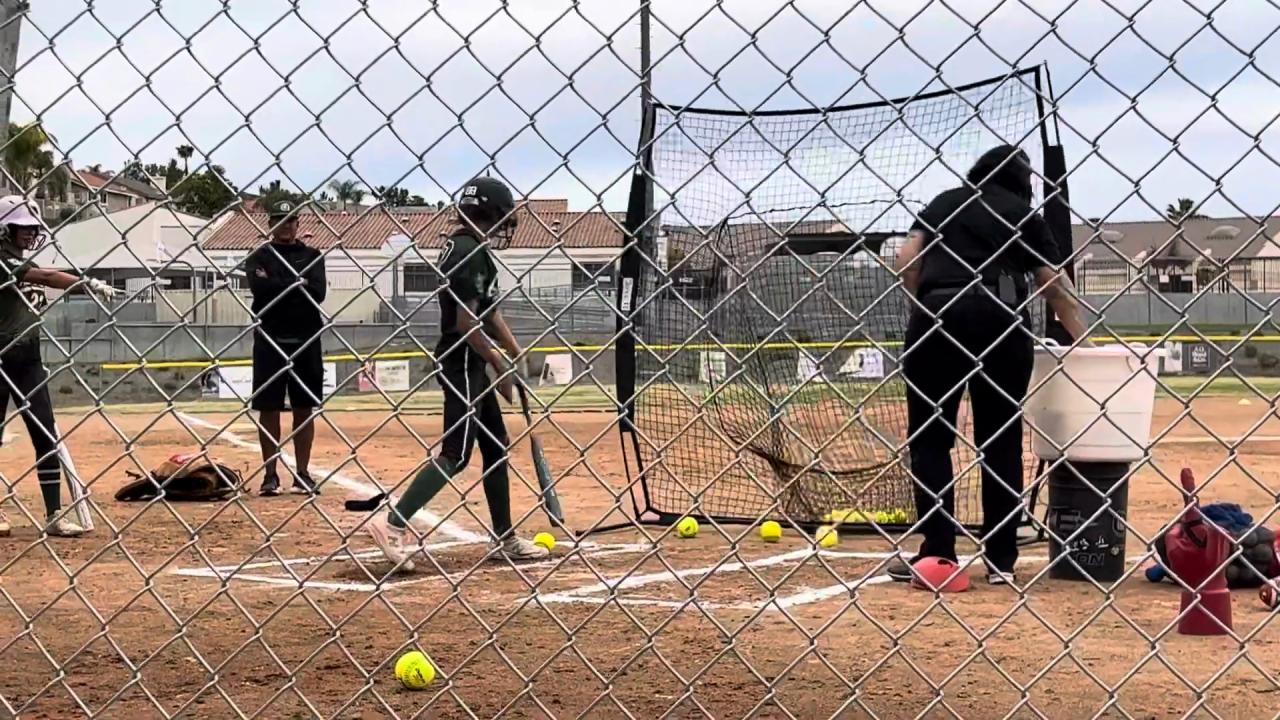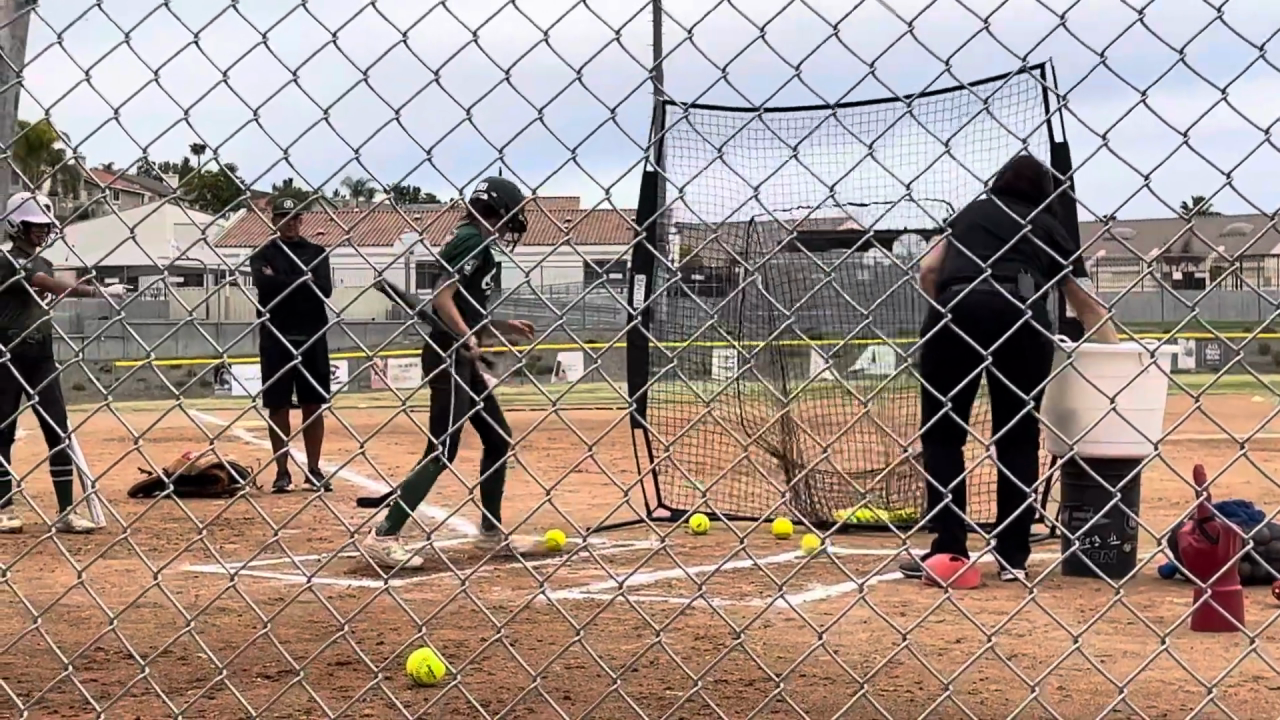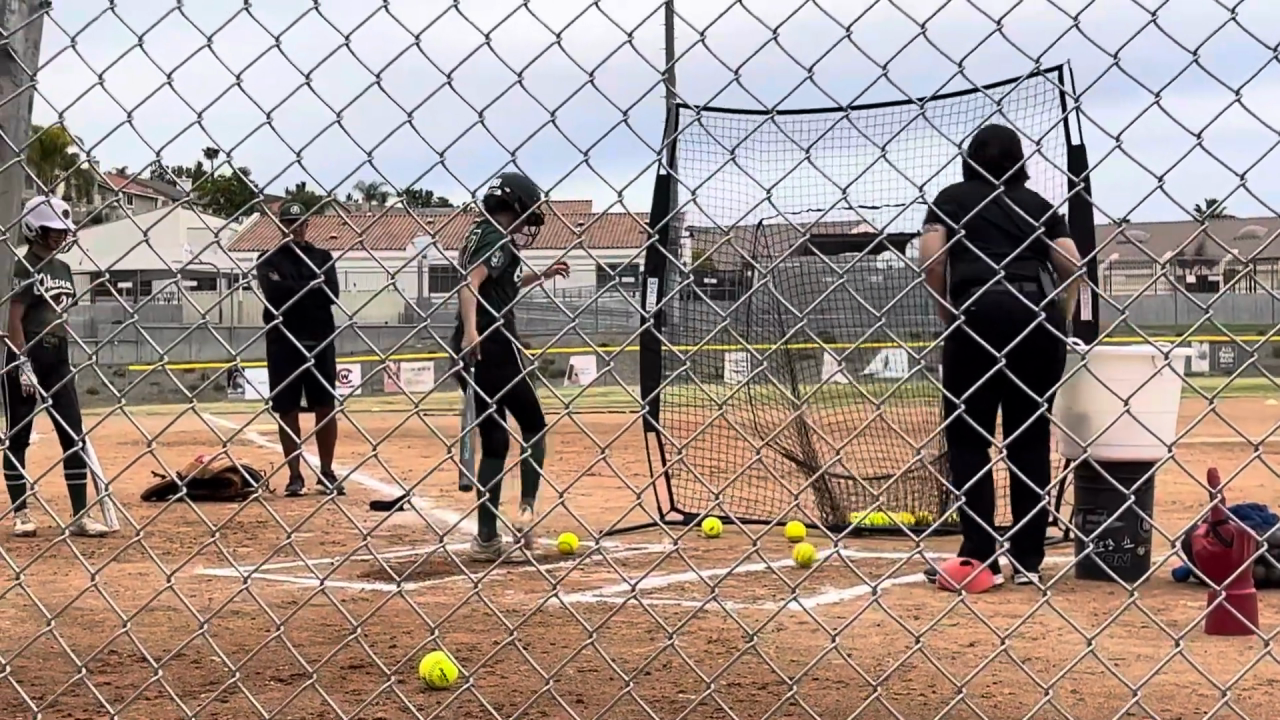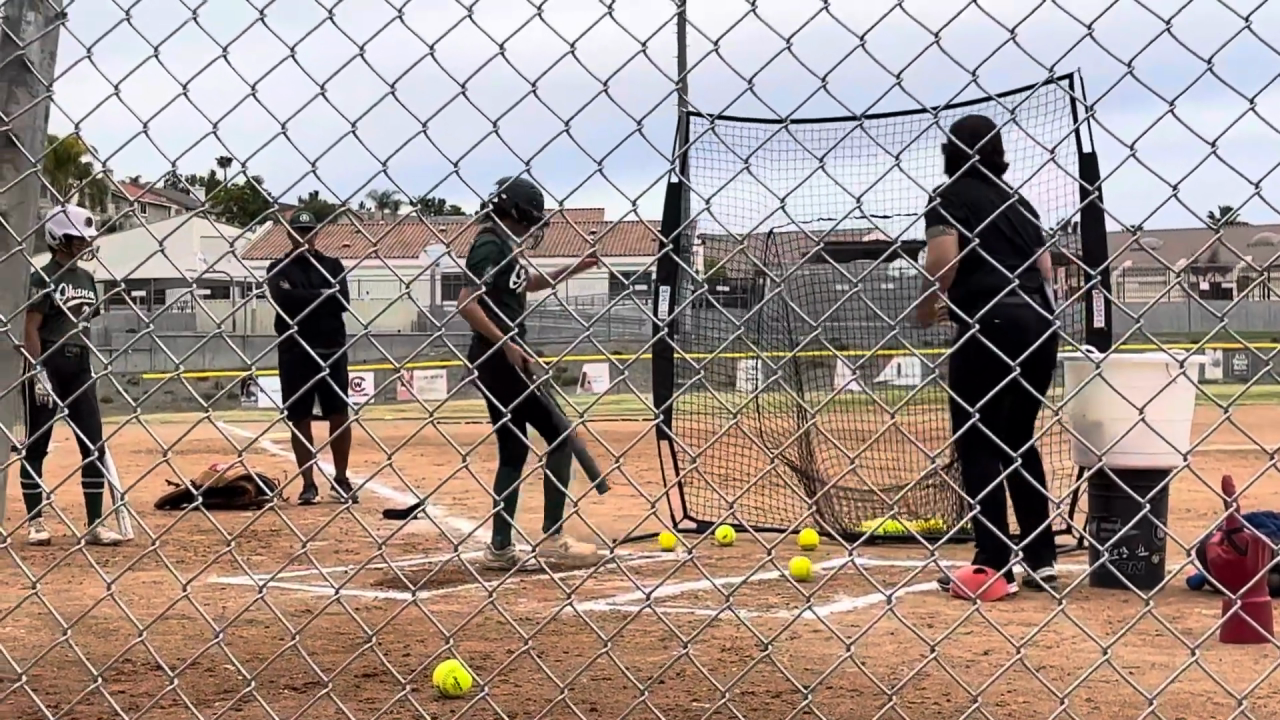
dt=0.4s
person 1, frame 1
left shoulder: (944, 202)
right shoulder: (1026, 215)
left elbow: (905, 265)
right elbow: (1060, 292)
right wrist: (1085, 348)
left hip: (939, 315)
right hip: (1002, 319)
left knee: (930, 436)
right knee: (1001, 439)
left ankle: (939, 553)
right ankle: (1001, 558)
person 1, frame 2
left shoulder: (968, 212)
right shoulder: (1050, 228)
left elbow: (928, 271)
right elbow: (1087, 303)
left hip: (961, 311)
right hip: (1023, 316)
left knee: (942, 433)
right knee: (1018, 435)
left ankle: (949, 550)
right ankle: (1013, 556)
person 1, frame 3
left shoulder: (952, 197)
right shoulder: (1036, 202)
left elbow: (931, 259)
right elbow: (1071, 265)
left wrist: (945, 310)
right wrist: (1062, 304)
left hip: (982, 314)
right hip: (1041, 315)
left knee: (967, 436)
right knee: (1030, 440)
left ankle: (981, 558)
right ankle: (1028, 560)
person 1, frame 4
left shoulder: (949, 195)
right shoulder: (1016, 200)
left elbow: (943, 261)
right elbow: (1045, 270)
left wrist: (927, 306)
left hip: (991, 327)
right hip: (1037, 323)
left knee: (978, 446)
right knee: (1018, 443)
left ankle: (995, 566)
right ankle: (1040, 559)
person 2, frame 1
left shoulder: (470, 249)
right shoulder: (469, 253)
left elbow: (489, 310)
right elbow: (467, 321)
left wrist: (514, 349)
right wrist: (498, 361)
left hip: (470, 363)
right hip: (461, 363)
left knee: (498, 447)
right knee: (455, 454)
left ankle: (506, 539)
right ankle: (389, 526)
person 2, frame 2
left shoulder: (470, 240)
right shoulder: (473, 240)
right elbow: (442, 295)
left wrist: (504, 325)
right wrist: (466, 337)
left hip: (458, 356)
right hip: (452, 356)
left knee: (499, 440)
right knee: (442, 451)
left ankle: (492, 532)
right ankle: (383, 536)
person 2, frame 3
left shoulder: (479, 236)
right shoulder: (498, 239)
right elbow: (468, 284)
left wrist: (541, 275)
right wrist: (471, 331)
left hip: (471, 352)
right hip: (494, 348)
left knee: (494, 440)
right knee: (534, 430)
left ankle: (486, 537)
right ankle: (527, 510)
person 2, frame 4
left shoulder: (502, 247)
right shoulder: (491, 247)
left elbow: (524, 285)
right elbow: (468, 305)
left wrist: (571, 270)
right wrist: (507, 343)
left hip: (494, 360)
right hip: (500, 358)
left knee: (515, 451)
right knee: (557, 439)
left ankle: (501, 546)
right ankle: (552, 537)
person 3, frame 1
left shoulder: (29, 268)
right elbow: (49, 277)
left wrist: (35, 356)
right wrist: (89, 284)
left hip: (29, 360)
left knee: (47, 437)
left ankle: (54, 515)
person 3, frame 2
left shoulder: (41, 262)
right elbow: (54, 286)
right wrist: (99, 290)
left hip: (42, 354)
left knee: (59, 433)
left ankle: (66, 512)
person 3, frame 3
left shoulder: (63, 269)
right shoulder: (24, 267)
right elbow: (14, 321)
right wrist: (23, 364)
left hip: (58, 358)
right hip: (26, 358)
left knee: (74, 436)
right knee: (18, 437)
left ankle: (80, 516)
right ankle: (20, 513)
person 3, frame 4
left shoulder: (87, 278)
right shoulder: (44, 278)
right elbow: (30, 330)
right wrist: (39, 373)
left hip: (80, 367)
right hip: (48, 367)
left knee: (95, 446)
right knee: (36, 447)
left ankle: (95, 524)
right ankle: (35, 522)
person 4, frame 1
left shoulder: (312, 256)
right shoulder: (258, 257)
left elbow: (318, 293)
right elbow: (260, 288)
left wrist: (279, 289)
right wrist: (297, 286)
left hip: (306, 342)
right hip: (270, 342)
left knee: (304, 409)
right knee: (269, 409)
left ankle: (302, 474)
right ankle: (270, 474)
person 4, frame 2
left shoulder: (316, 252)
right shoulder: (263, 254)
left elbow: (324, 289)
right elbow: (266, 285)
left wrist: (286, 285)
right wrist: (303, 282)
left hip: (311, 337)
right hip: (276, 338)
left knee: (314, 405)
right knee: (278, 406)
left ankle: (314, 470)
right ankle: (282, 471)
person 4, frame 3
left shoulder: (322, 257)
right shoulder: (269, 259)
left elbow: (331, 294)
right elbow: (273, 291)
left wrist: (293, 292)
right wrist: (310, 288)
left hip: (319, 342)
right hip: (283, 343)
left knee: (326, 408)
right knee: (287, 411)
left ankle: (326, 473)
right ankle: (295, 475)
person 4, frame 4
left shoulder: (332, 265)
right shoulder: (279, 268)
left elbow: (343, 302)
right elbow: (283, 299)
left wrist: (303, 301)
right wrist: (321, 296)
left hip: (331, 349)
right hip: (296, 352)
left knee: (340, 416)
right knee: (299, 419)
left ankle: (340, 480)
right ankle: (308, 484)
